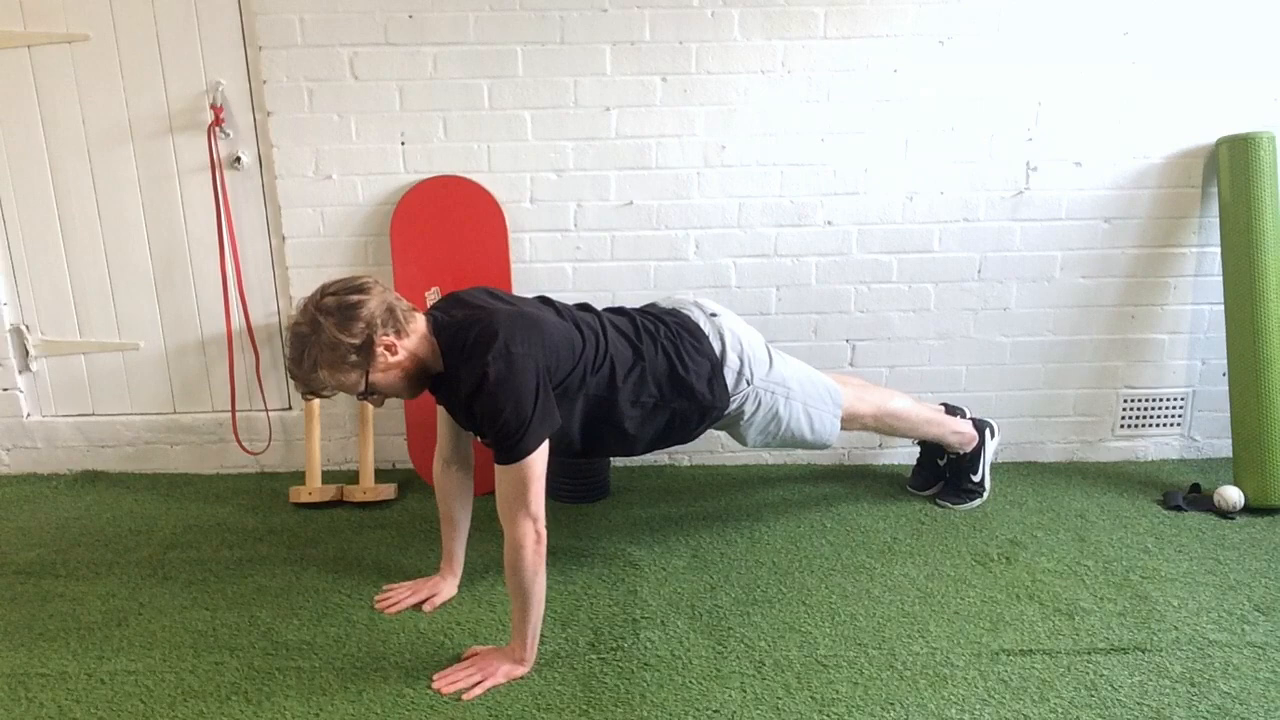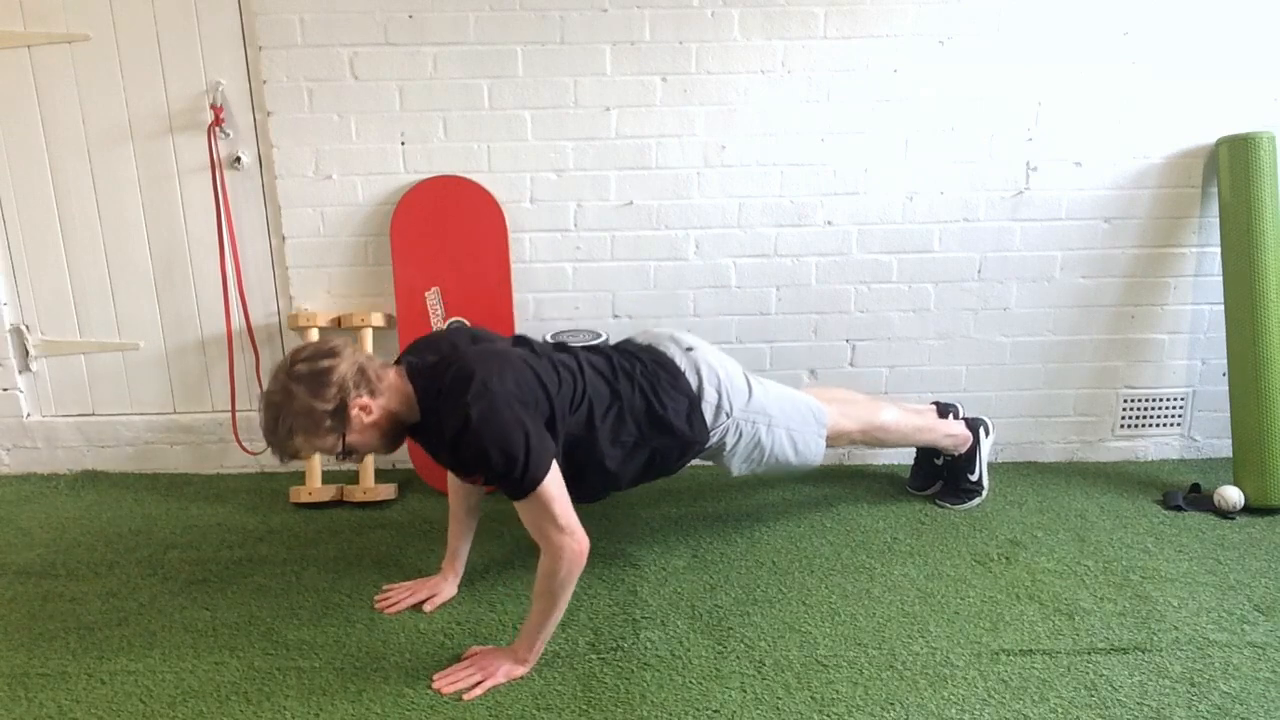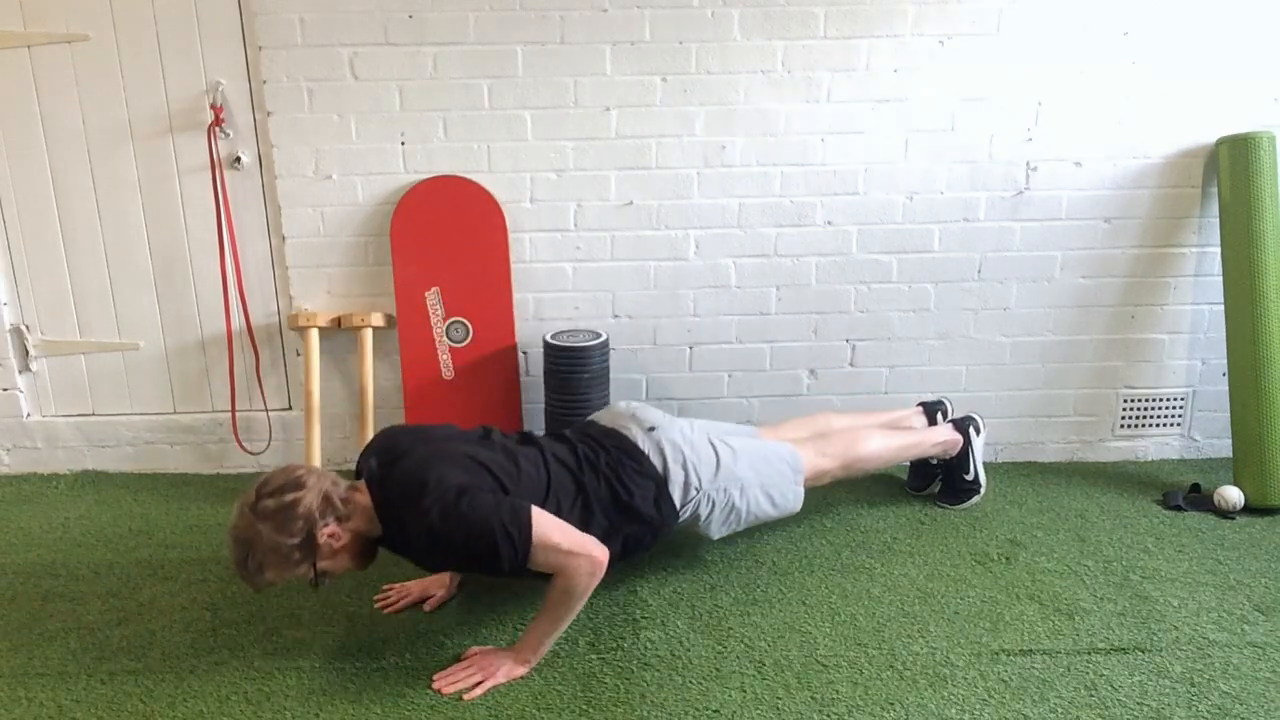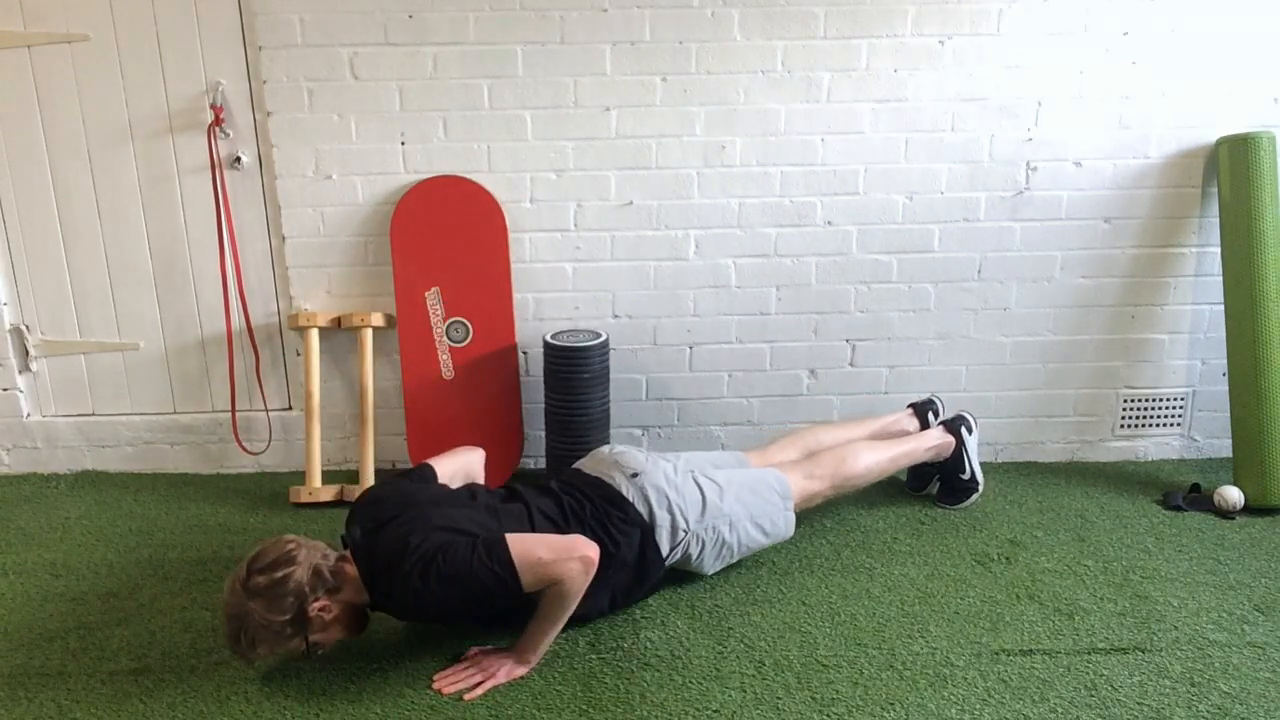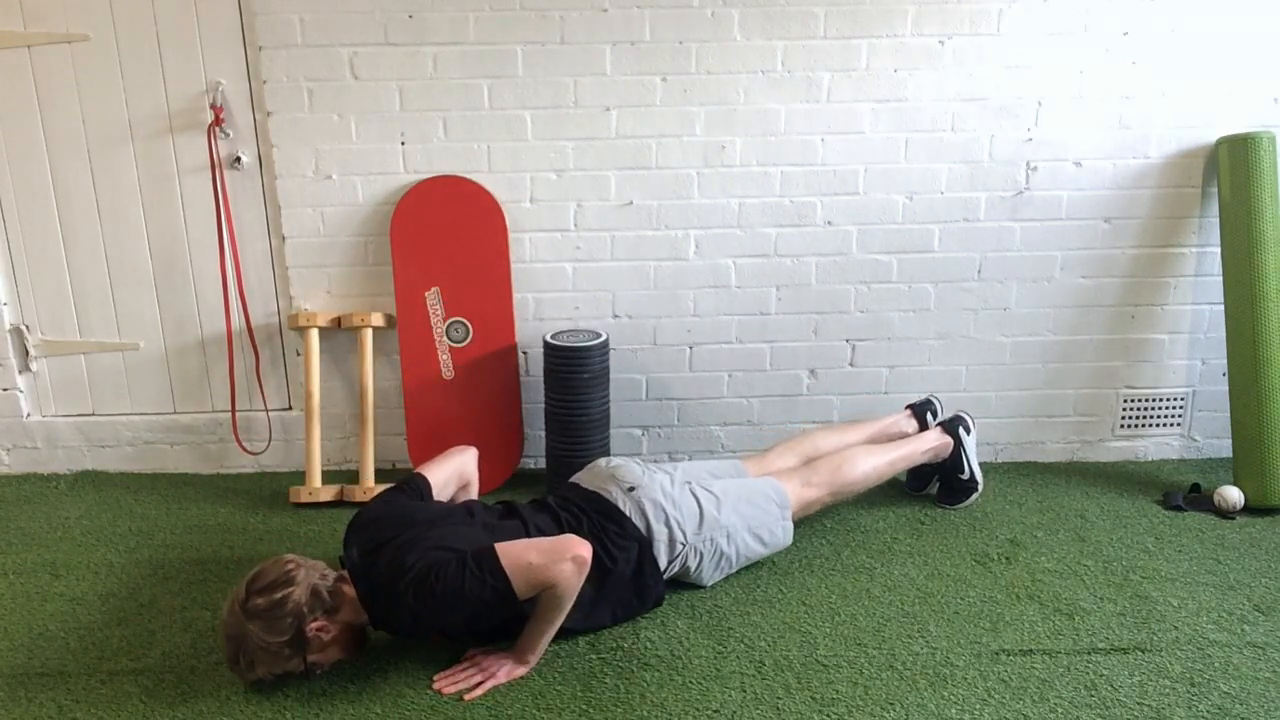
dt=0.7s
person 1, frame 1
left shoulder: (501, 366)
right shoulder: (442, 331)
left elbow: (526, 529)
right elbow: (452, 456)
left wrist: (518, 655)
right wrist: (447, 573)
left hip: (709, 362)
right hip: (671, 337)
left knee: (841, 410)
right knee: (828, 403)
left ankle: (966, 436)
right ankle: (946, 422)
person 1, frame 2
left shoulder: (482, 408)
right shoulder: (419, 372)
left elbow: (567, 545)
right elbow: (466, 465)
left wrist: (520, 656)
right wrist: (448, 573)
left hip: (690, 397)
right hip: (653, 368)
left knee: (831, 427)
right knee: (809, 415)
left ankle: (960, 437)
right ankle: (935, 416)
person 1, frame 3
left shoulder: (432, 513)
right shoulder: (382, 460)
left elbow: (587, 558)
left wrist: (521, 656)
right wrist: (448, 570)
left hip: (657, 475)
right hip: (619, 438)
left knee: (815, 463)
right knee: (779, 442)
left ankle: (951, 439)
right ankle: (923, 416)
person 1, frame 4
left shoulder: (418, 573)
right shoulder: (376, 514)
left elbow: (576, 559)
right elbow: (469, 456)
left wrist: (521, 657)
left hip: (650, 521)
right hip: (611, 476)
left knee: (804, 483)
right knee: (770, 464)
left ankle: (943, 441)
right ankle: (915, 418)
person 1, frame 5
left shoulder: (415, 592)
right shoulder: (372, 531)
left elbow: (570, 558)
right elbow: (462, 458)
left wrist: (520, 657)
left hip: (648, 533)
right hip: (610, 488)
left knee: (803, 490)
right knee: (770, 467)
left ankle: (943, 443)
right ankle: (913, 420)
